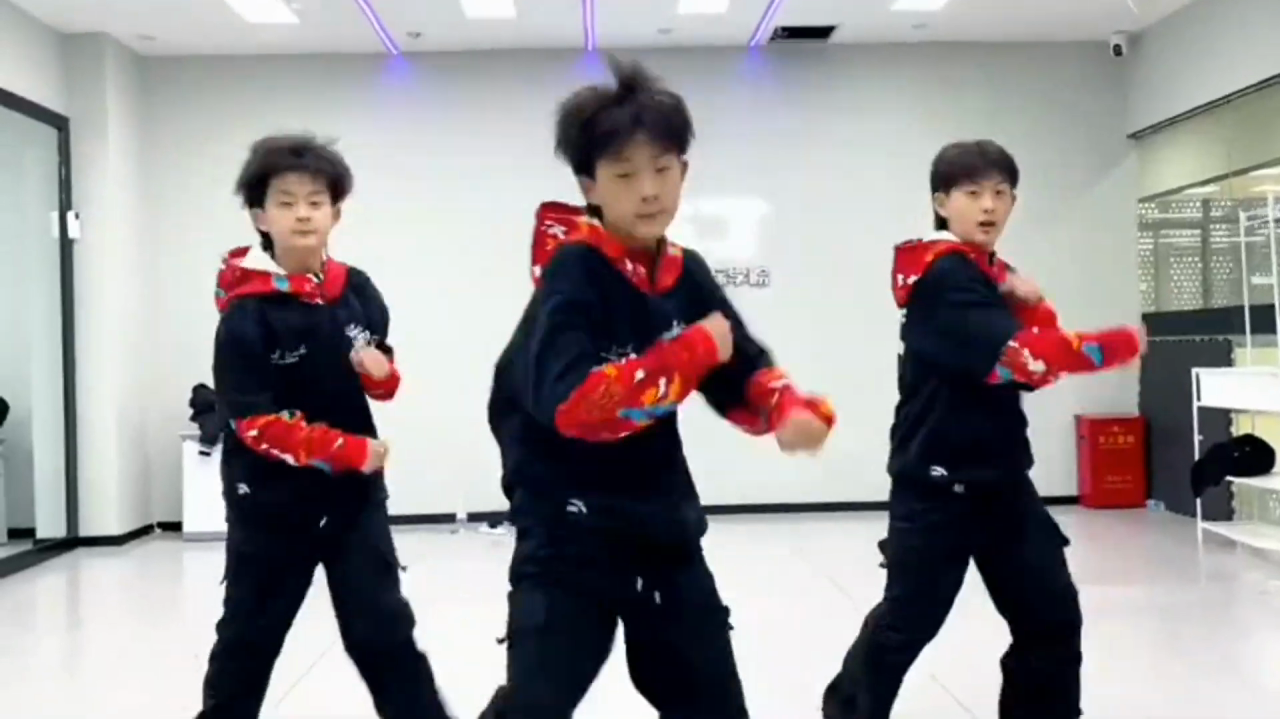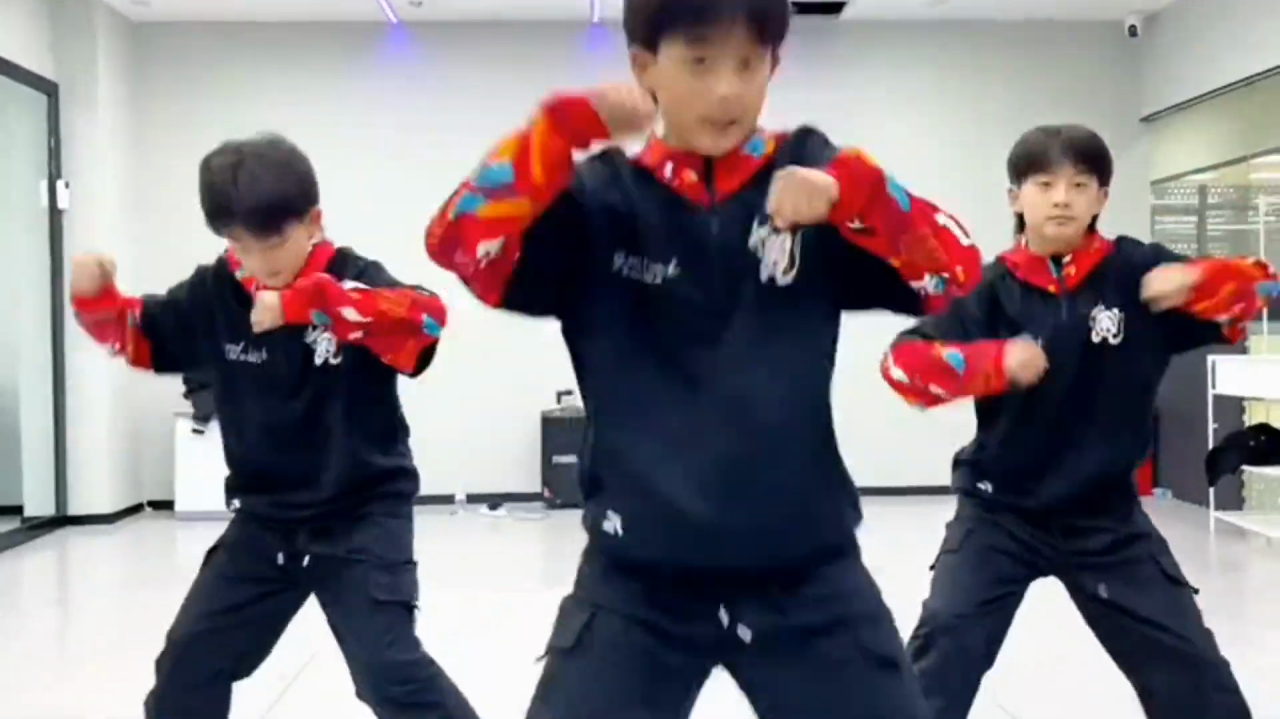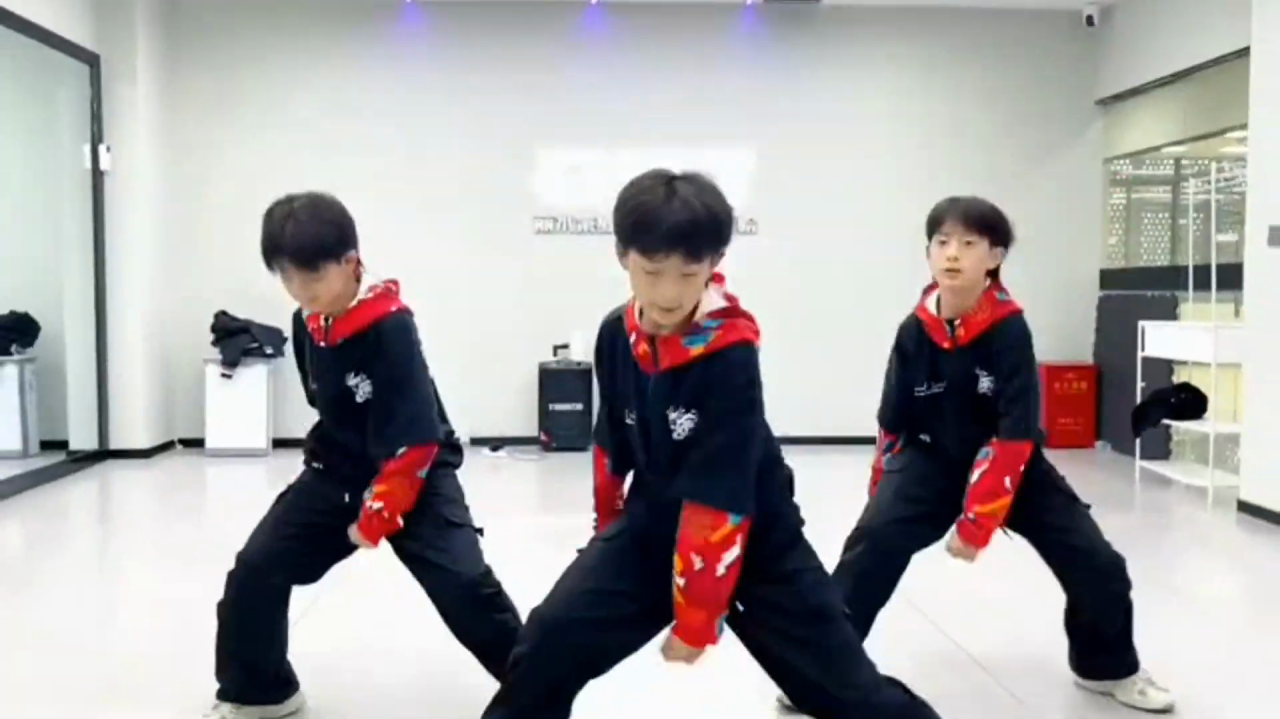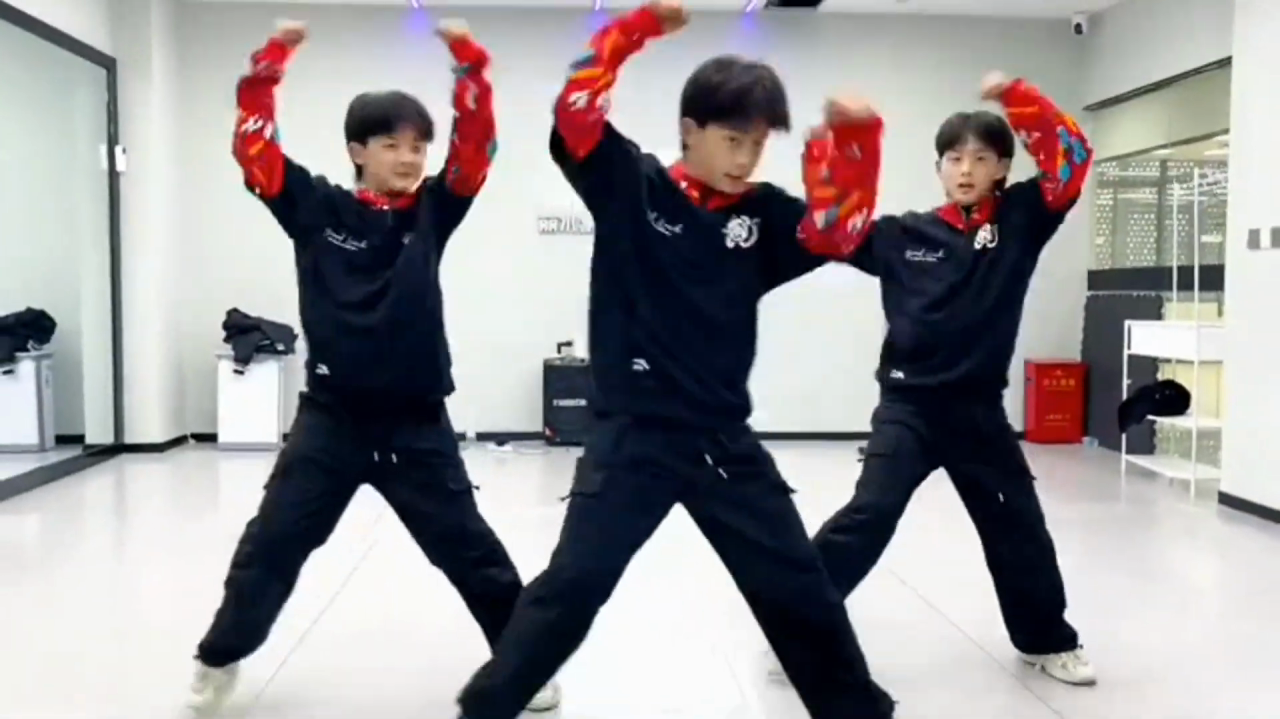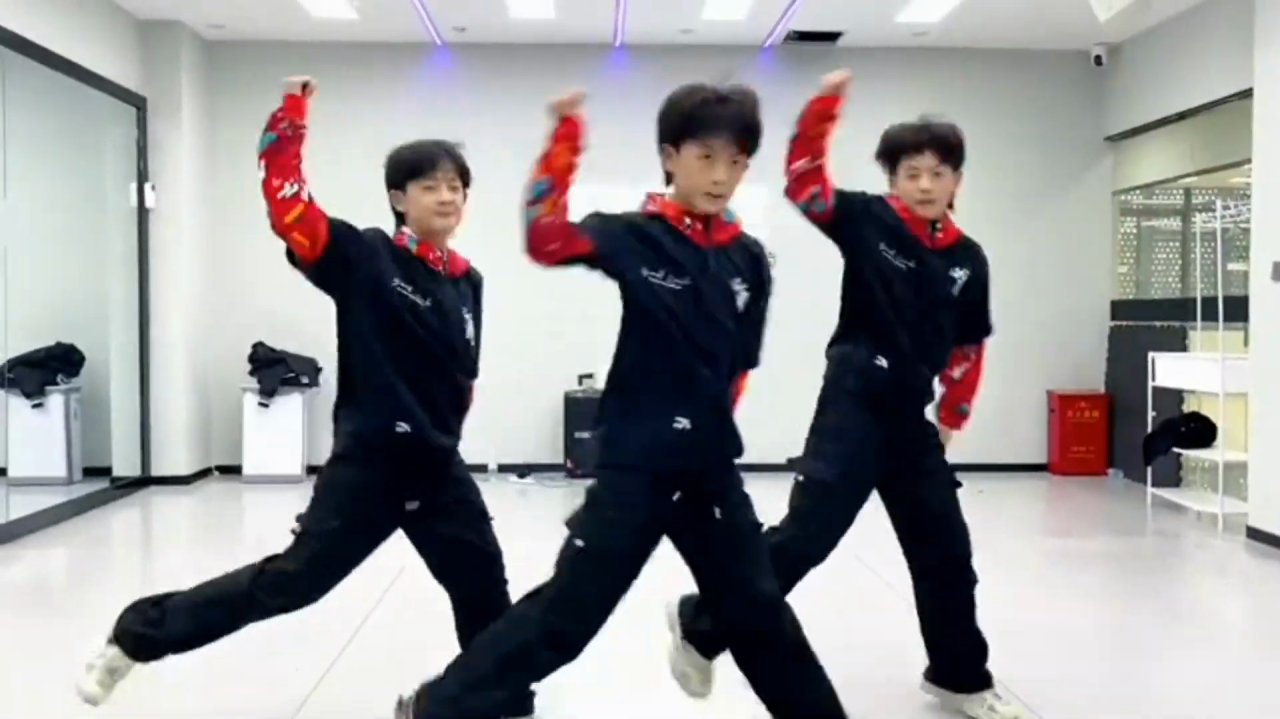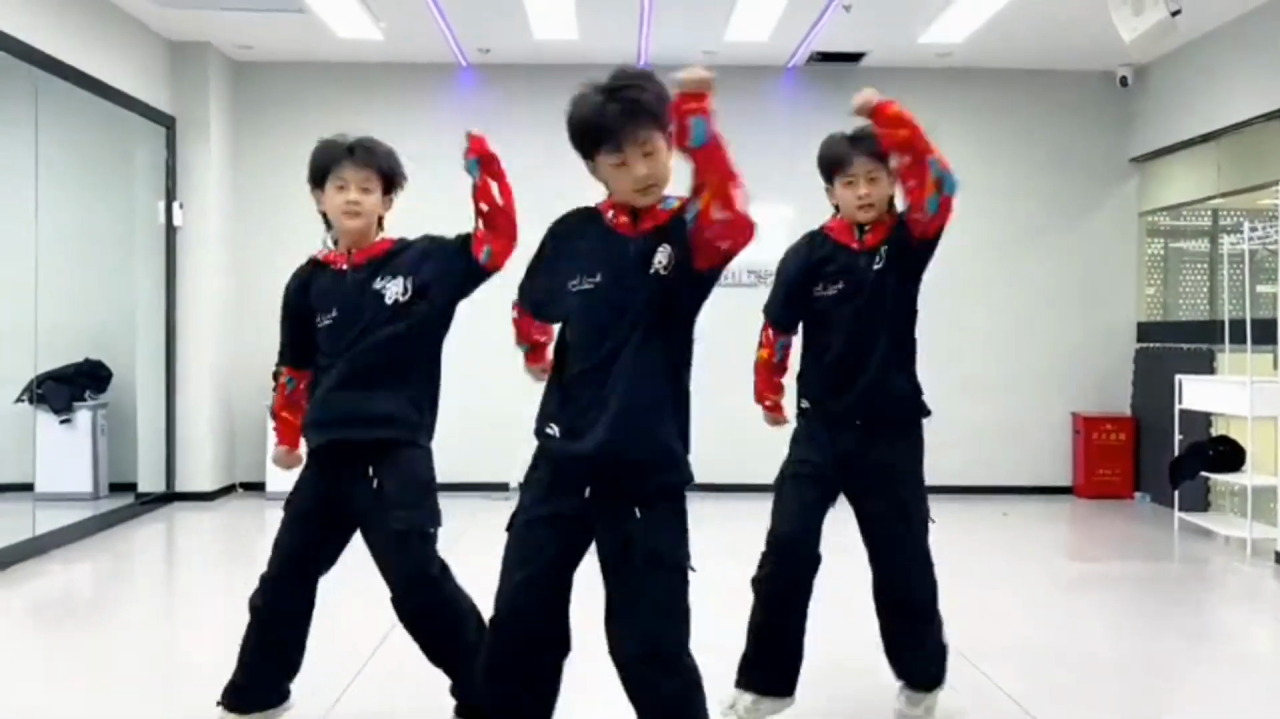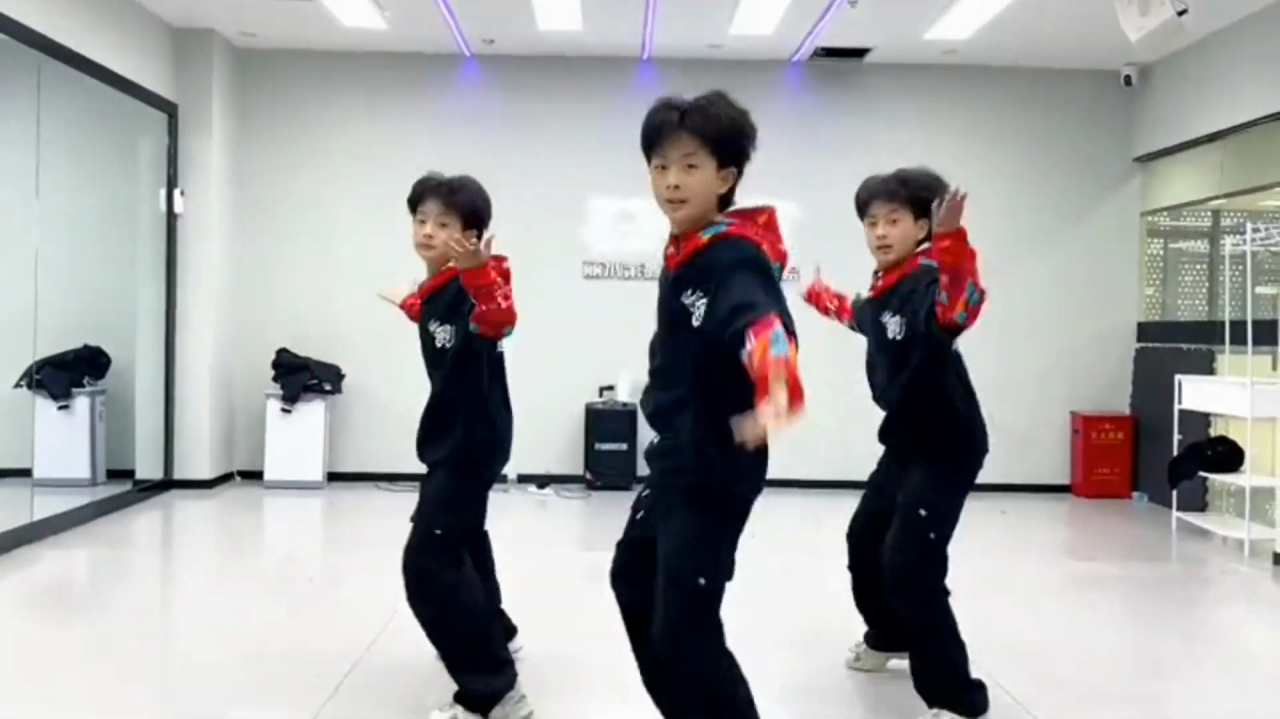
dt=0.7s
person 1, frame 1
left shoulder: (689, 276)
right shoulder: (574, 275)
left elbow: (747, 376)
right elbow: (575, 405)
left wrist: (795, 411)
right wrist: (690, 354)
left hip: (665, 531)
right hip: (570, 542)
person 1, frame 2
left shoulder: (810, 168)
right shoulder: (606, 193)
left elbow: (953, 272)
right elbow: (462, 246)
left wrist: (853, 195)
right wrist: (552, 138)
person 1, frame 3
left shoulder: (729, 362)
right shoulder: (616, 335)
left elbow: (720, 504)
left wrist: (696, 623)
right wrist: (607, 511)
left hip: (750, 544)
right hip: (651, 530)
right knee: (546, 651)
person 1, frame 4
left shoulder: (758, 213)
right shoulder: (634, 186)
left elbow: (836, 229)
right elbow: (575, 121)
left wrist: (847, 134)
left hip: (717, 429)
right hip: (635, 424)
left knee: (799, 582)
right knee: (578, 579)
person 1, frame 5
left shoulder: (749, 260)
right shoulder: (637, 236)
right elbow: (547, 237)
right wrist: (566, 136)
left hip: (708, 463)
right hip: (637, 461)
left knee: (759, 610)
right knee: (567, 610)
person 1, frame 6
left shoulder: (691, 233)
right shoulder: (570, 237)
left elbow: (727, 231)
right elbow: (533, 309)
left wrist: (694, 119)
right wrist: (543, 355)
left hip: (645, 469)
right hip: (561, 460)
left knee: (650, 640)
right knee: (522, 618)
person 1, frame 7
left shoulder: (738, 256)
right shoulder: (682, 253)
left elbow: (765, 327)
left wrist: (777, 397)
left hip: (713, 476)
right hip: (672, 466)
left knee: (682, 634)
right knee: (634, 583)
person 2, frame 1
left shoulder: (356, 290)
right shoulder: (246, 310)
right elbow: (255, 420)
left wrist: (379, 370)
right wrist: (349, 451)
left hip: (354, 490)
right hip: (269, 502)
left knee: (382, 631)
right knee: (248, 636)
person 2, frame 2
left shoulder: (351, 278)
right shoulder: (217, 291)
left elbow: (422, 322)
right elbow: (139, 337)
left wrist: (309, 300)
right wrist: (96, 292)
left hip: (364, 512)
right hip: (266, 518)
left knee: (389, 666)
right knee: (188, 667)
person 2, frame 3
left shoulder: (390, 331)
right shoulder: (306, 328)
left elbow: (413, 441)
left wrist: (378, 517)
right wrist: (332, 494)
left hip: (416, 477)
right hip: (336, 474)
left knee: (465, 583)
right knee: (255, 573)
person 2, frame 4
left shoulder: (429, 208)
right shoulder: (316, 208)
left elbow: (475, 148)
right elbow: (255, 148)
left wrist: (470, 62)
right wrist: (268, 65)
left hip: (414, 420)
right hip: (331, 417)
left knee: (468, 547)
right knee: (275, 539)
right ankle: (220, 657)
person 2, frame 5
left shoulder: (468, 283)
right shoulder: (363, 257)
right elbow: (288, 208)
right wrist: (289, 120)
left hip: (437, 461)
right hip: (369, 458)
left knee: (482, 579)
right knee: (294, 577)
right ankle: (133, 639)
person 2, frame 6
left shoulder: (420, 262)
right shoulder: (309, 278)
left elbow: (496, 241)
left wrist: (484, 164)
right wrist: (287, 433)
left hip: (396, 453)
right hip: (329, 455)
left knee: (418, 580)
right knee: (287, 577)
person 2, frame 7
left shoulder: (472, 283)
right shoulder: (434, 288)
left elbow: (498, 319)
left wrist: (482, 275)
right wrist: (411, 307)
left hip: (469, 448)
right hip: (450, 443)
left knee: (432, 562)
right knee: (460, 546)
right ankle: (493, 636)
person 3, frame 1
left shoulder: (998, 280)
right shoulder: (943, 276)
left elbow: (1038, 345)
right elbow: (1015, 360)
left wrist: (1034, 309)
right wrist: (1116, 345)
left hip: (1001, 478)
right hip: (933, 484)
left knee: (1051, 618)
right knee: (906, 620)
person 3, frame 2
left shoulder: (1133, 269)
right shoulder: (988, 287)
left elbow: (1247, 290)
right elbow: (906, 366)
left wrist: (1204, 279)
right wrist: (1001, 363)
left hip: (1103, 507)
right hip: (999, 505)
left knee: (1187, 664)
right knee: (948, 635)
person 3, frame 3
left shoulder: (1008, 332)
right shoulder: (914, 334)
left elbow: (1013, 437)
right elbow: (893, 427)
left wrist: (977, 524)
right wrist: (880, 496)
left hip: (1008, 463)
right hip: (933, 459)
left knee: (1095, 561)
right knee: (874, 542)
left ankle: (1109, 669)
person 3, frame 4
left shoulder: (1019, 221)
right shoulder: (919, 232)
left elbow: (1068, 157)
right elbow: (836, 242)
left wrist: (1014, 96)
left hip: (975, 411)
right hip: (909, 404)
left knee: (1019, 532)
right knee: (867, 518)
left ankle: (1046, 638)
person 3, frame 5
left shoulder: (969, 259)
right shoulder: (873, 223)
left elbow: (967, 343)
right elbow: (803, 178)
left wrist: (953, 412)
right wrist: (824, 103)
left hip: (906, 414)
right hip: (855, 402)
left knee: (946, 551)
right knee: (810, 532)
right ankle: (702, 628)
person 3, frame 6
left shoulder: (908, 240)
right shoulder: (808, 251)
left elbow: (933, 182)
right elbow: (777, 324)
left wrist: (886, 116)
right wrist: (768, 392)
left hip: (890, 432)
right hip: (820, 429)
left knee: (902, 562)
right knee: (788, 551)
person 3, frame 7
left shoulder: (929, 280)
right shoulder: (883, 289)
left elbow: (960, 307)
left wrist: (951, 238)
right wrist: (825, 299)
left hip: (944, 447)
right hip: (903, 440)
left knee: (909, 566)
right knee: (865, 540)
right ankle: (889, 635)
